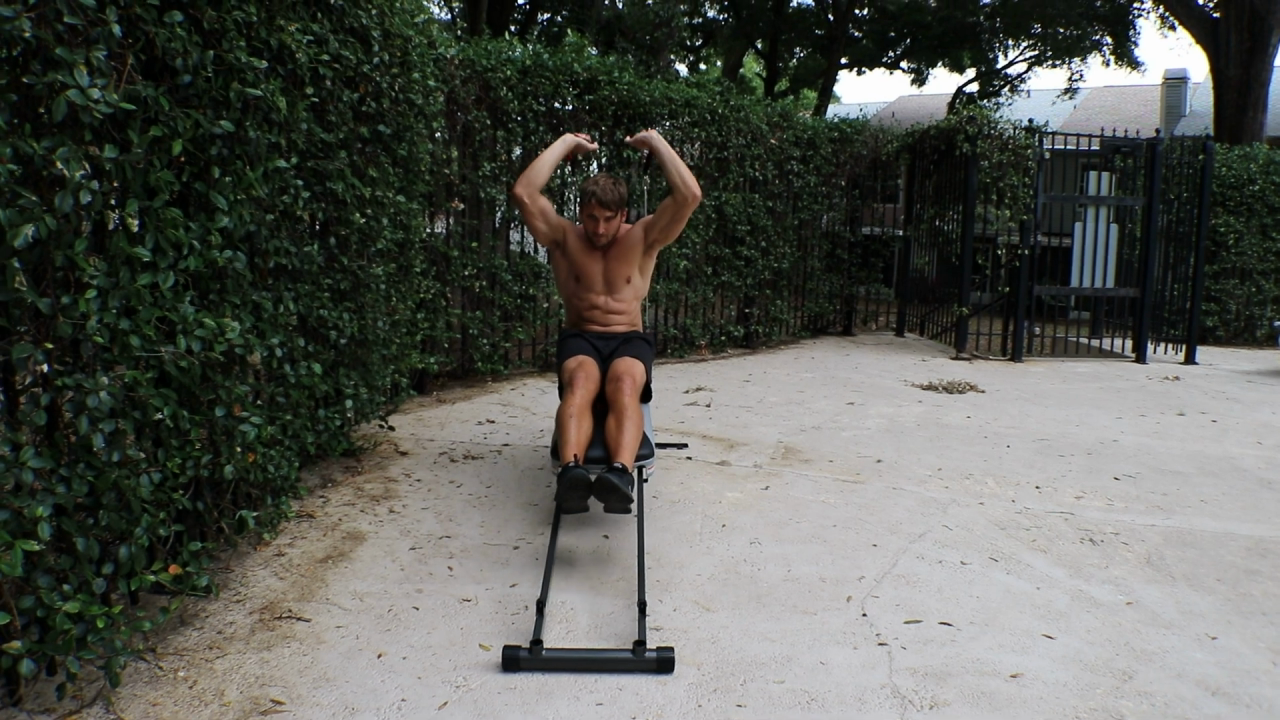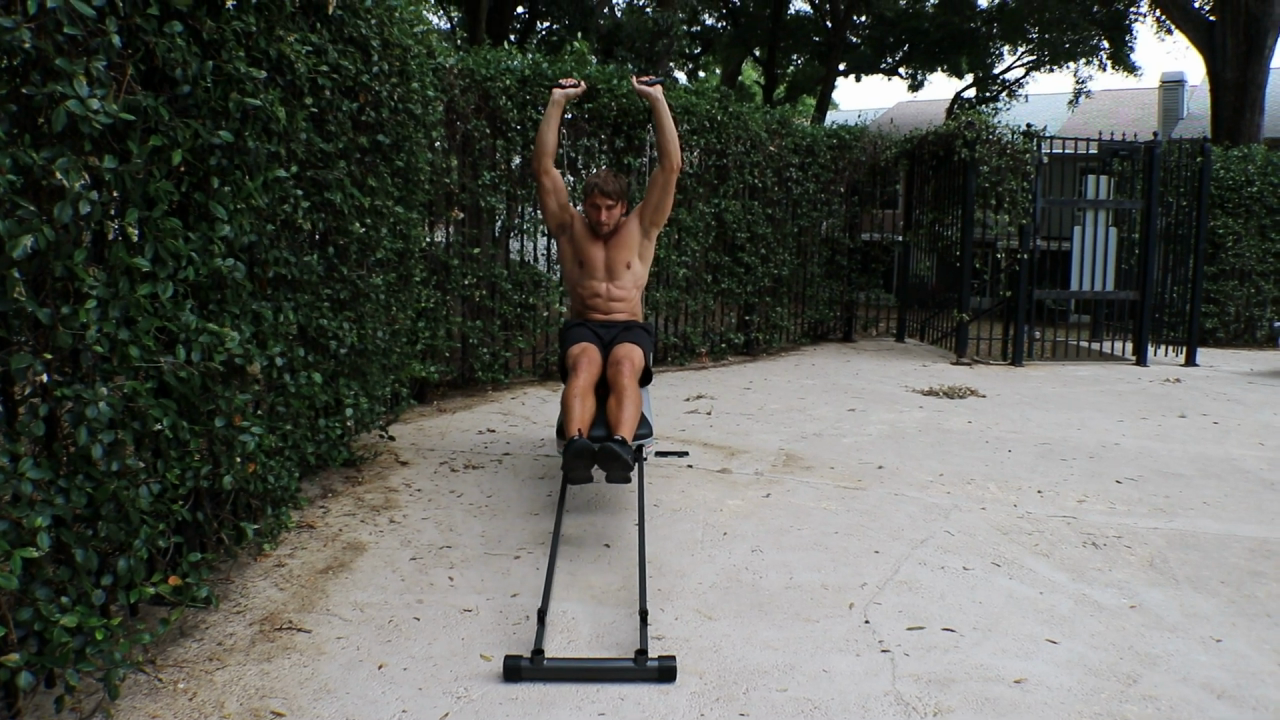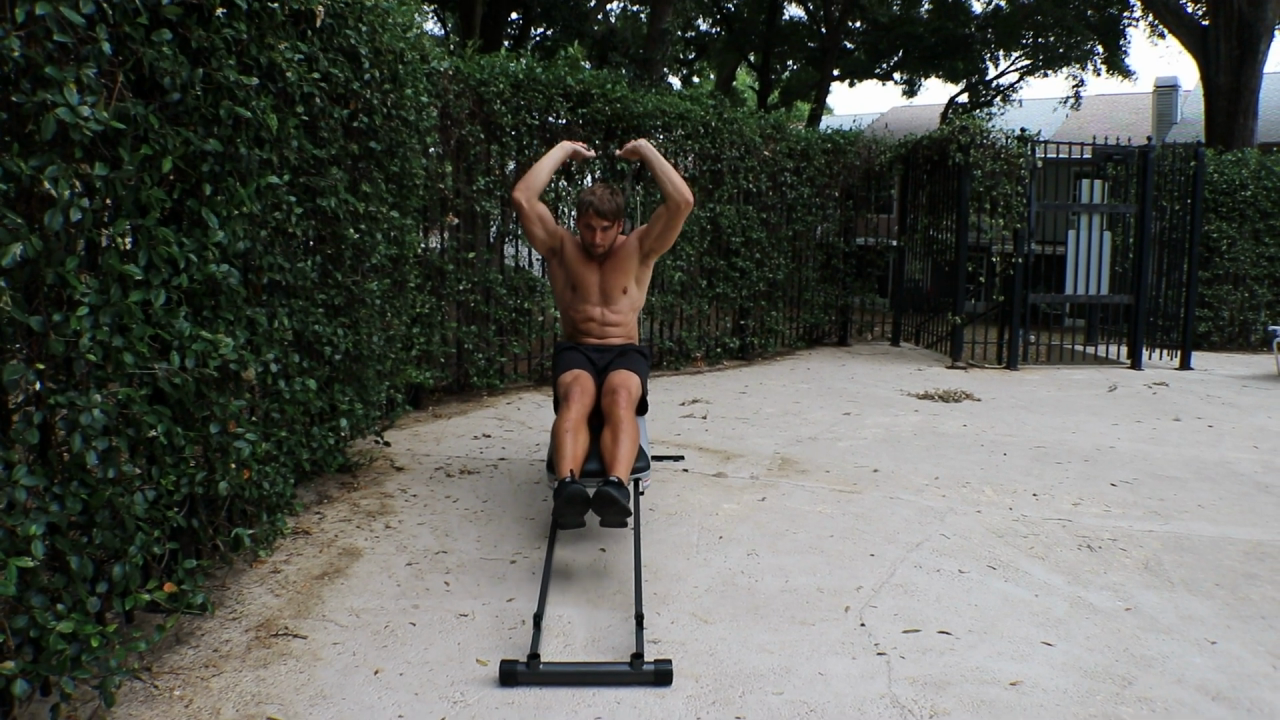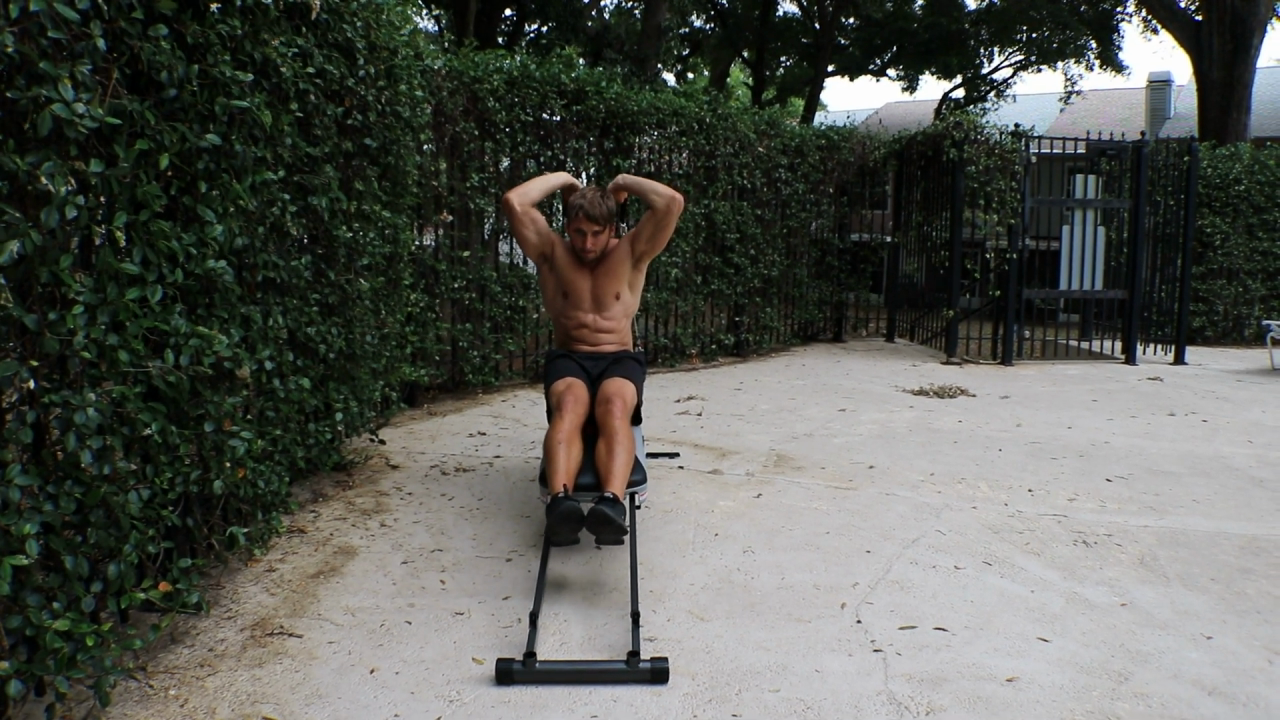
dt=0.7s
person 1, frame 1
left shoulder: (643, 237)
right shoulder: (563, 236)
left elbow: (690, 196)
right elbow: (523, 193)
left wrist: (655, 142)
right wrist: (566, 143)
left hip: (630, 339)
right hip: (580, 338)
left knee: (624, 384)
right knee: (580, 382)
left ankle: (621, 473)
right ankle: (570, 471)
person 1, frame 2
left shoulder: (641, 229)
right shoulder: (569, 229)
left elbow: (670, 167)
right elbow: (544, 168)
left wrist: (656, 100)
right wrist: (557, 102)
left hip: (630, 329)
right hip: (582, 328)
left knee: (622, 367)
right knee: (584, 366)
left ankle: (621, 447)
right ankle: (576, 446)
person 1, frame 3
left shoulder: (639, 249)
right shoulder: (561, 248)
left elbow: (682, 202)
right elbow: (521, 199)
left wrist: (646, 151)
right wrist: (564, 150)
left hip: (626, 352)
right hip: (575, 350)
left knee: (619, 396)
right knee: (576, 395)
left ankle: (616, 487)
right ankle: (566, 487)
person 1, frame 4
left shoulder: (631, 253)
right shoulder: (551, 252)
left elbow: (671, 203)
right elbow: (513, 203)
left wrist: (625, 182)
right wrist: (563, 179)
left hip: (620, 359)
right hip: (568, 358)
left knee: (613, 407)
right knee: (569, 405)
left ankle: (611, 503)
right ankle: (559, 502)
